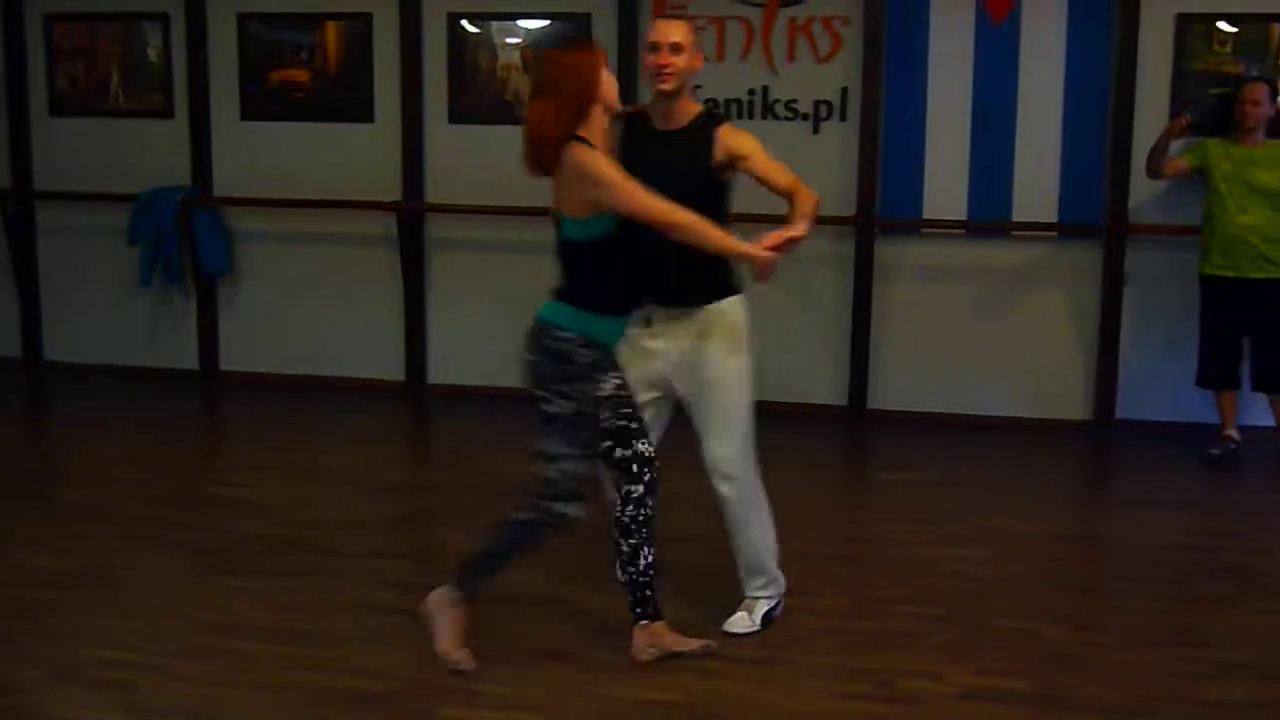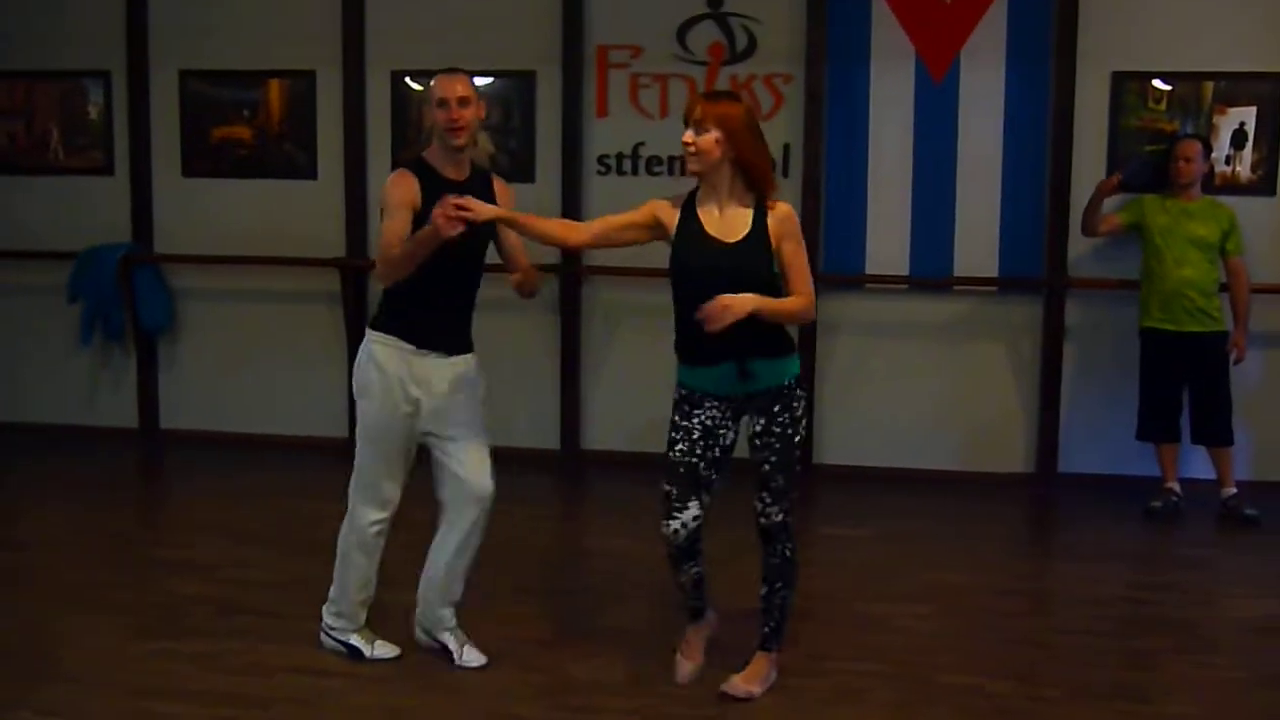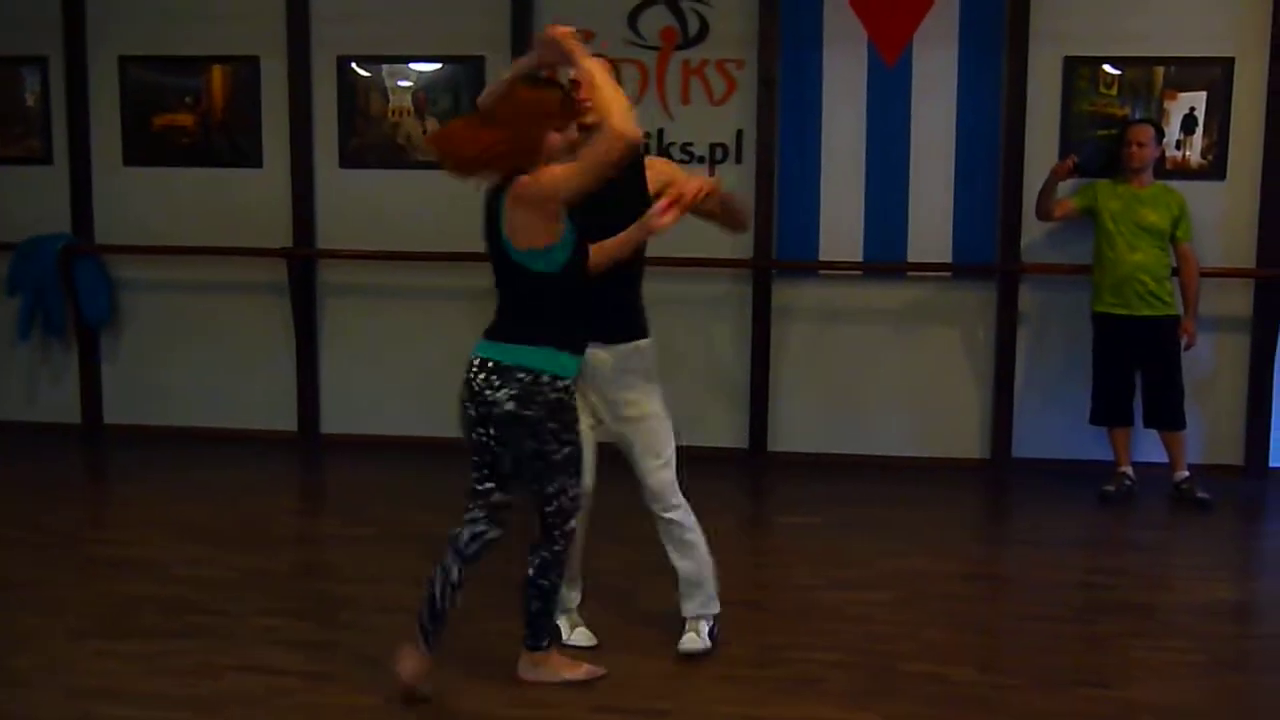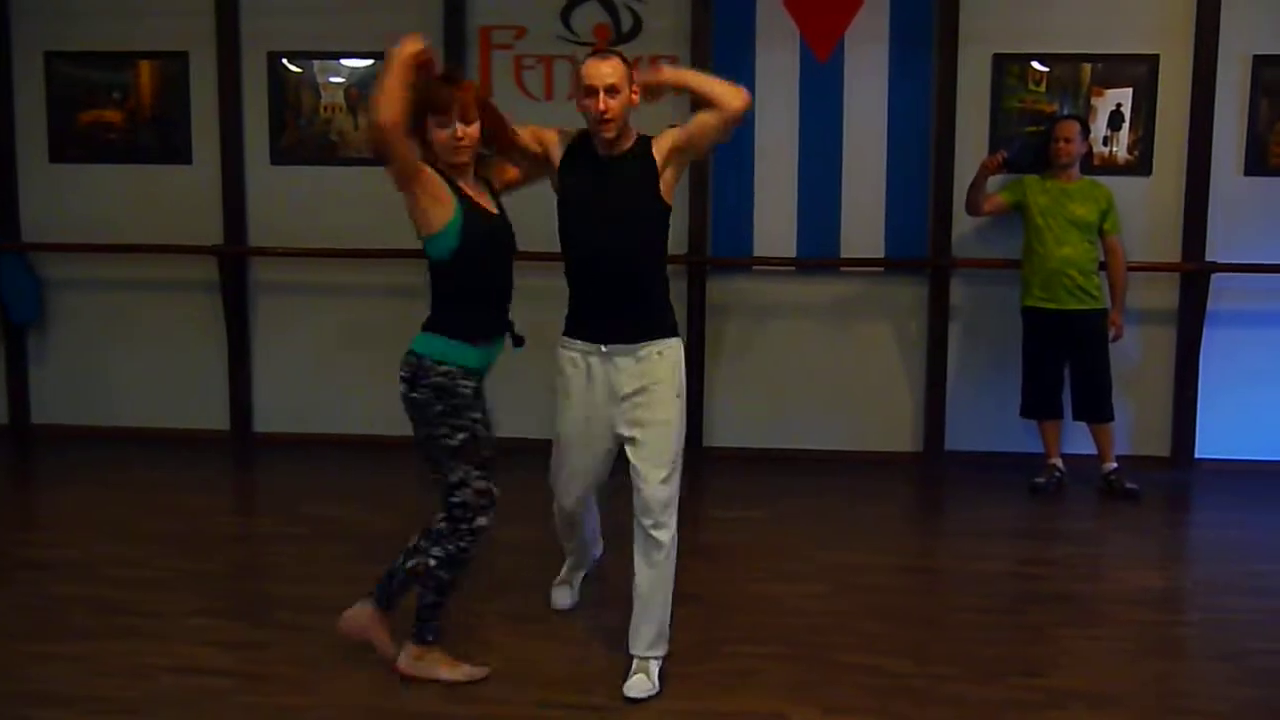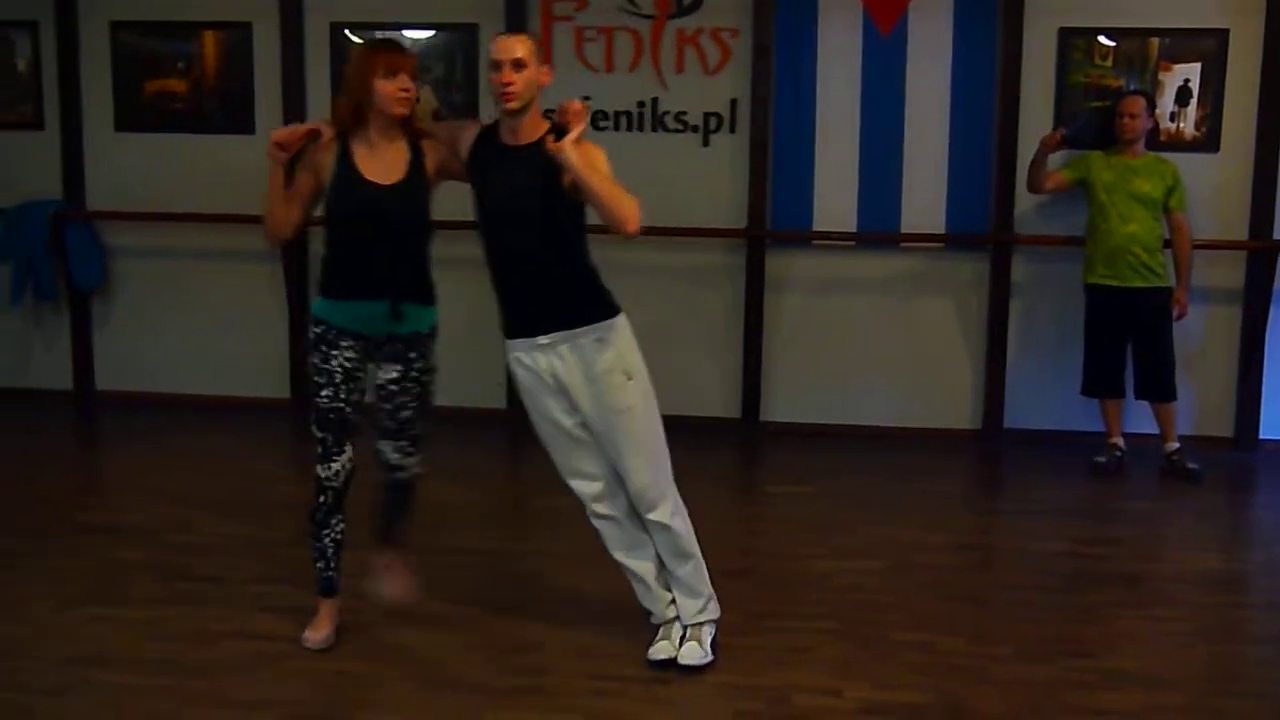
dt=1s
person 1, frame 1
left shoulder: (583, 157)
right shoulder: (583, 162)
right elbow: (674, 219)
right wrist: (749, 251)
left hip: (585, 343)
right hip: (571, 346)
left knee: (640, 471)
right knee: (560, 501)
left ankle: (649, 626)
right ankle: (454, 598)
person 1, frame 2
left shoulder: (777, 216)
right shoulder: (671, 213)
left elbow: (806, 305)
right elbow: (579, 236)
left wrist: (751, 302)
right wrist: (500, 213)
left hip: (774, 387)
right hip: (702, 390)
left knee: (773, 523)
right knee: (678, 525)
left ankle: (768, 652)
right ankle: (699, 620)
person 1, frame 3
left shoulder: (512, 197)
right shoulder: (534, 188)
left elbow: (578, 264)
right elbow: (623, 133)
left wrist: (646, 224)
right wrist: (585, 60)
left hip: (492, 374)
right hip: (535, 381)
left knee: (480, 519)
right knee: (557, 520)
left ankle: (420, 649)
right ankle: (538, 656)
person 1, frame 4
left shoulder: (486, 181)
right shoulder: (424, 183)
right elbow: (385, 126)
right wrist: (402, 62)
left hip: (461, 372)
right hip: (445, 374)
left knee: (463, 508)
right knee: (472, 515)
left ankle: (374, 610)
right ankle: (419, 648)
person 1, frame 5
left shoulder: (429, 155)
right shoulder: (331, 151)
right elbow: (281, 232)
right wrist: (281, 159)
left hip: (409, 329)
right hip: (339, 326)
left knee: (402, 460)
right knee: (334, 467)
left ankle: (391, 549)
right ankle: (327, 601)
person 2, frame 1
left shoulder: (722, 139)
right shoulder: (620, 132)
left elbow: (798, 191)
left wrist: (793, 228)
left hip: (711, 313)
right hip: (643, 311)
left knee: (728, 459)
left ankle: (764, 588)
person 2, frame 2
left shoulder: (495, 190)
right shoulder: (406, 183)
left elbow: (520, 270)
right elbow: (386, 271)
left wrist: (524, 280)
right wrist: (432, 235)
left hip: (456, 361)
right hip: (392, 356)
left knee: (474, 490)
right knee: (374, 500)
left ankle: (437, 618)
right ankle: (341, 623)
person 2, frame 3
left shoulder: (648, 172)
left elbow: (739, 222)
left wrist: (715, 196)
right wrist: (528, 67)
left hip: (628, 353)
left knee: (660, 487)
left ankle: (700, 607)
right ankle: (565, 606)
person 2, frame 4
left shoulder: (660, 154)
right shoulder: (558, 150)
left elbow: (736, 102)
left wrist: (669, 75)
left hip: (652, 355)
right hip: (580, 353)
left knee: (654, 505)
right knee: (570, 490)
left ankle: (648, 651)
right ankle: (580, 554)
person 2, frame 5
left shoulder: (571, 150)
right shoulder: (472, 143)
left elbow: (628, 222)
left wrist: (568, 155)
left hip: (594, 335)
right hip: (528, 348)
left knee: (648, 483)
right knee: (596, 491)
left ankle: (699, 612)
right ankle: (667, 612)
person 3, frame 1
right shoulder: (1210, 150)
right elbow: (1157, 171)
right wrist: (1166, 138)
right hip: (1219, 276)
right knee: (1220, 359)
right ankle: (1229, 434)
person 3, frame 2
left shoulder: (1222, 214)
right shoulder: (1146, 207)
left elbow: (1237, 274)
right elbow: (1092, 228)
left wrist: (1241, 329)
right wrist: (1099, 196)
left hip: (1208, 330)
right hip: (1158, 329)
left knee: (1216, 415)
right knee: (1161, 413)
left ankle: (1229, 493)
right ankle: (1171, 489)
person 3, frame 3
left shoulder: (1173, 200)
right shoulder: (1100, 192)
left elbow: (1187, 260)
right elbow: (1047, 213)
left wrist: (1190, 315)
right wrist: (1053, 180)
left hip: (1160, 315)
right hip: (1111, 314)
left knee: (1167, 399)
right knee: (1114, 397)
left ankle: (1181, 476)
right ankle: (1124, 473)
person 3, frame 4
left shoulder: (1100, 194)
right shoulder: (1028, 187)
left elbow: (1114, 253)
right elbow: (976, 208)
left wrist: (1118, 308)
right wrist: (982, 176)
left hip: (1088, 309)
right hip: (1040, 308)
left knee: (1096, 392)
right knee: (1044, 391)
left ankle: (1110, 469)
right ankle: (1054, 465)
person 3, frame 5
left shoulder: (1166, 171)
right shoulder: (1092, 164)
left elbow: (1181, 231)
right elbow: (1039, 186)
left wrist: (1183, 286)
right wrist: (1042, 153)
left hip: (1152, 287)
right hip: (1103, 285)
left knee: (1159, 371)
right knee: (1106, 369)
left ankle: (1172, 449)
right ankle: (1115, 445)
